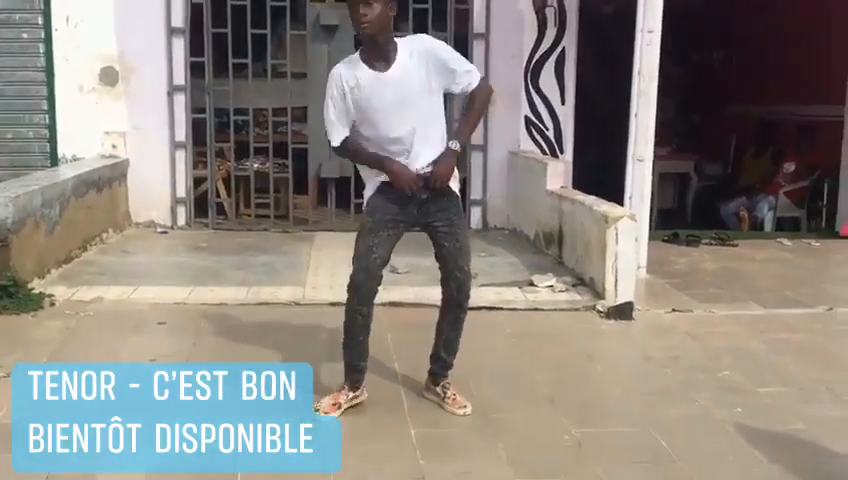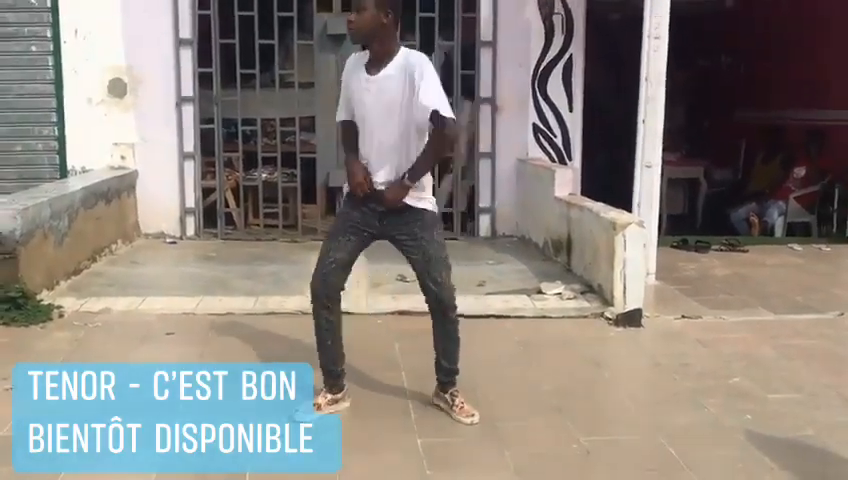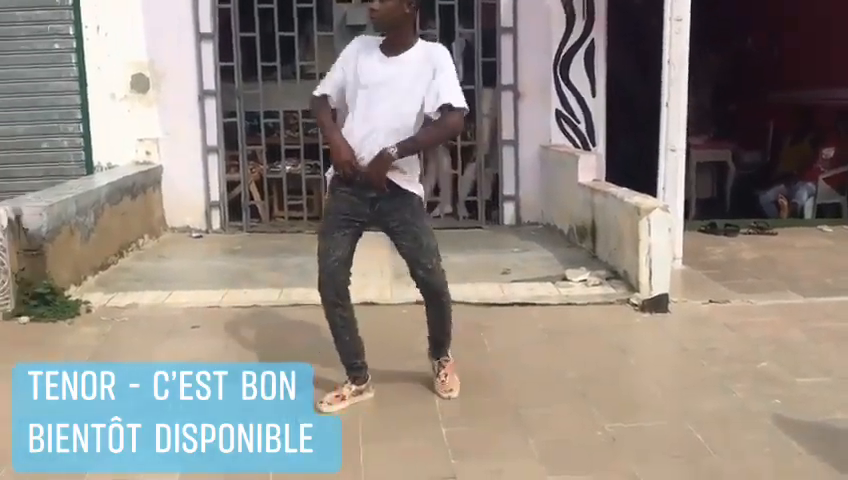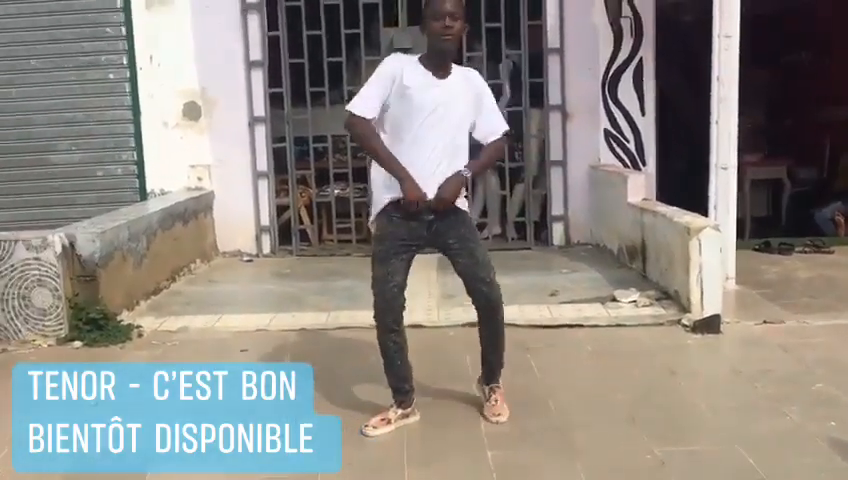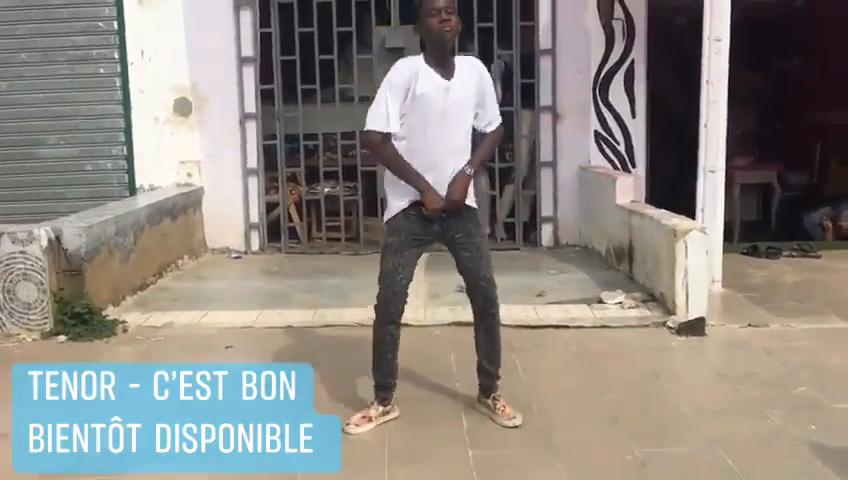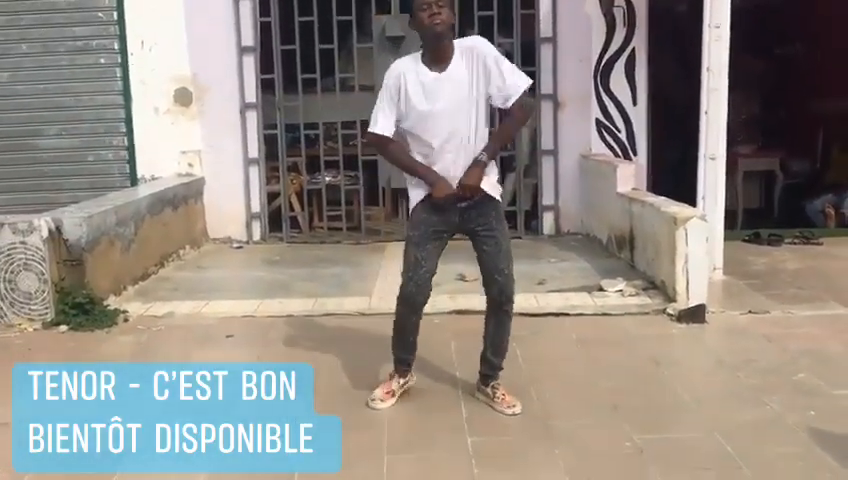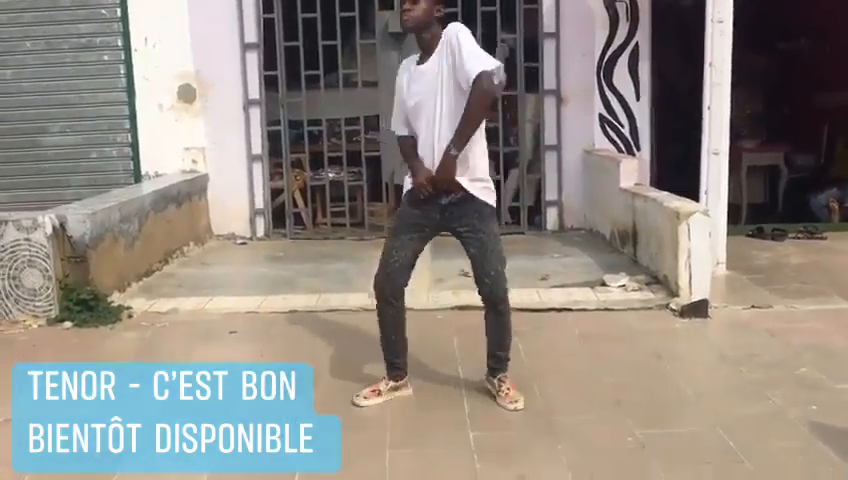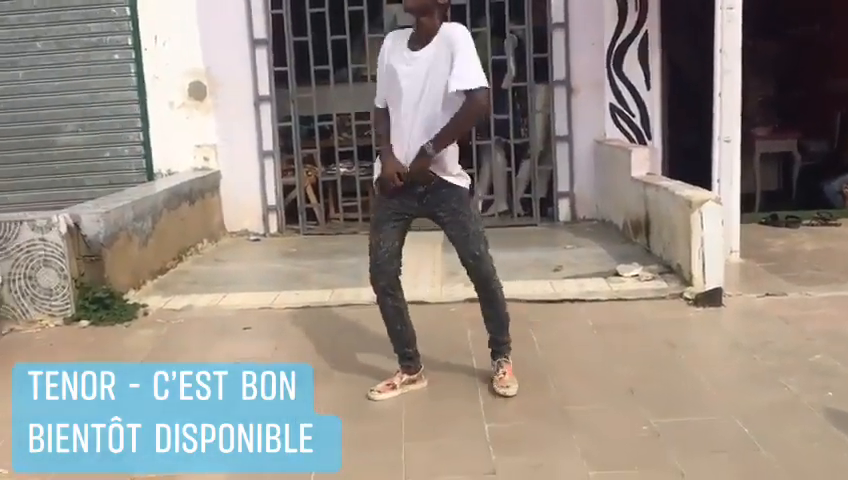
dt=0.3s
person 1, frame 1
left shoulder: (427, 49)
right shoulder: (343, 75)
left elbow: (481, 89)
right elbow: (341, 142)
left wrist: (452, 150)
right wrist: (390, 167)
left hip: (440, 188)
right hip: (388, 190)
left knee: (459, 285)
right knee: (362, 283)
left ankle: (438, 380)
right ankle: (353, 384)
person 1, frame 2
left shoulder: (415, 65)
right shoulder: (353, 65)
left elbow: (445, 128)
left wrist: (403, 181)
right wrist: (355, 165)
left hip: (410, 203)
right hip: (361, 201)
left knee: (442, 296)
right knee: (323, 285)
left ankle: (448, 390)
right ankle: (334, 388)
person 1, frame 3
left shoulder: (433, 56)
right shoulder: (358, 50)
left elbow: (453, 120)
right elbow: (322, 100)
left wrist: (390, 154)
right wrist: (337, 142)
left hip: (398, 187)
right hip: (347, 186)
left knee: (432, 280)
right knee: (331, 283)
left ankle: (442, 358)
right ankle: (358, 379)
person 1, frame 4
left shoulder: (473, 83)
right shoulder: (397, 66)
left elbow: (496, 142)
right elbow: (356, 122)
left wrist: (460, 177)
right wrist: (404, 179)
left hip: (449, 208)
right hip: (395, 208)
left knee: (489, 297)
right knee: (387, 308)
left ankle: (491, 383)
right ankle: (402, 403)
person 1, frame 5
left shoulder: (475, 71)
right shoulder: (406, 72)
left elbow: (493, 131)
right elbow: (373, 139)
left wrist: (466, 173)
right wrist: (424, 188)
left hip: (459, 204)
right hip: (409, 207)
left knee: (486, 296)
right knee: (389, 301)
left ankle: (489, 392)
right ankle: (383, 400)
person 1, frame 6
left shoulder: (478, 51)
right shoulder: (400, 72)
left elbow: (522, 103)
right elbow: (380, 136)
left wrist: (481, 162)
right wrist: (428, 176)
left hip: (481, 195)
right hip: (431, 198)
left knee: (502, 289)
right knee: (413, 291)
left ankle: (489, 381)
right ankle: (402, 372)
person 1, frame 7
left shoulder: (456, 38)
right shoulder: (406, 70)
left elbow: (488, 86)
left wrist: (452, 154)
right wrist: (416, 168)
left hip: (469, 190)
right hip: (421, 194)
left knee: (494, 289)
right knee: (387, 283)
left ankle: (498, 375)
right ankle: (396, 376)
person 1, frame 8
left shoulder: (453, 37)
right shoulder: (392, 44)
left elbow: (478, 101)
left wrist: (428, 152)
right wrist: (387, 155)
left hip: (444, 177)
right hip: (397, 180)
left knee: (481, 267)
right knee: (382, 273)
left ankle: (500, 356)
right ankle: (409, 368)
